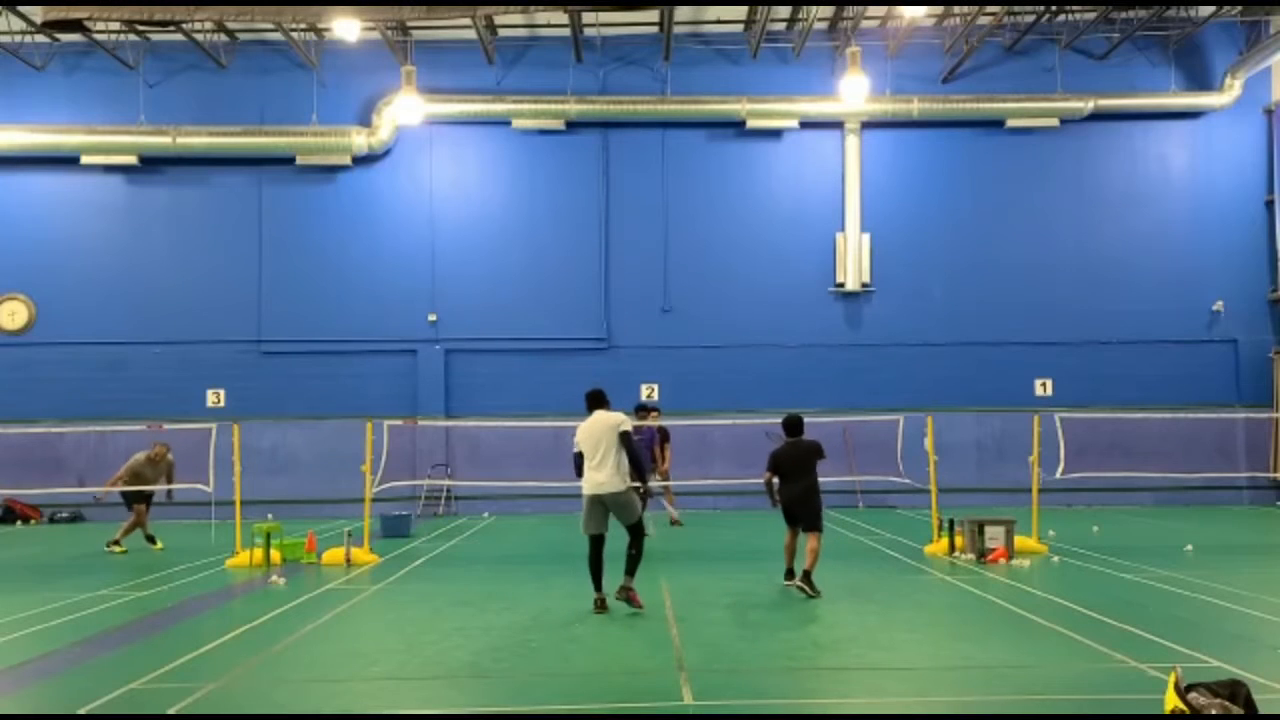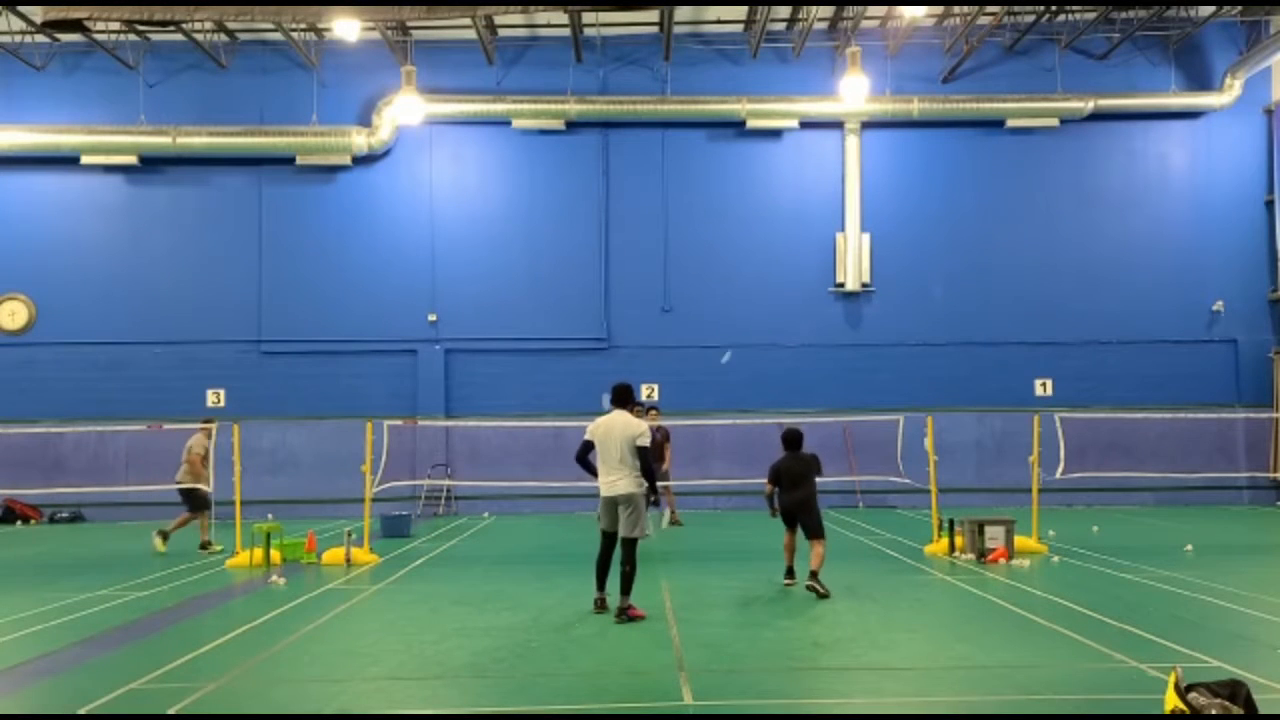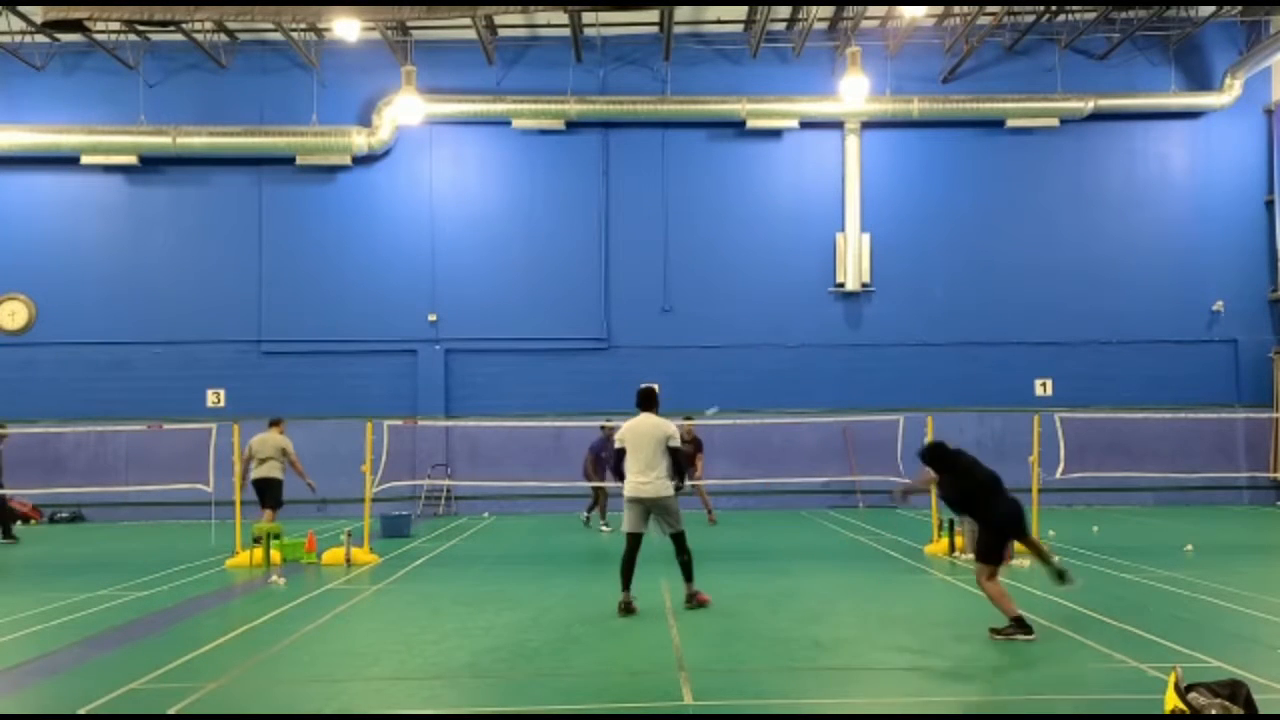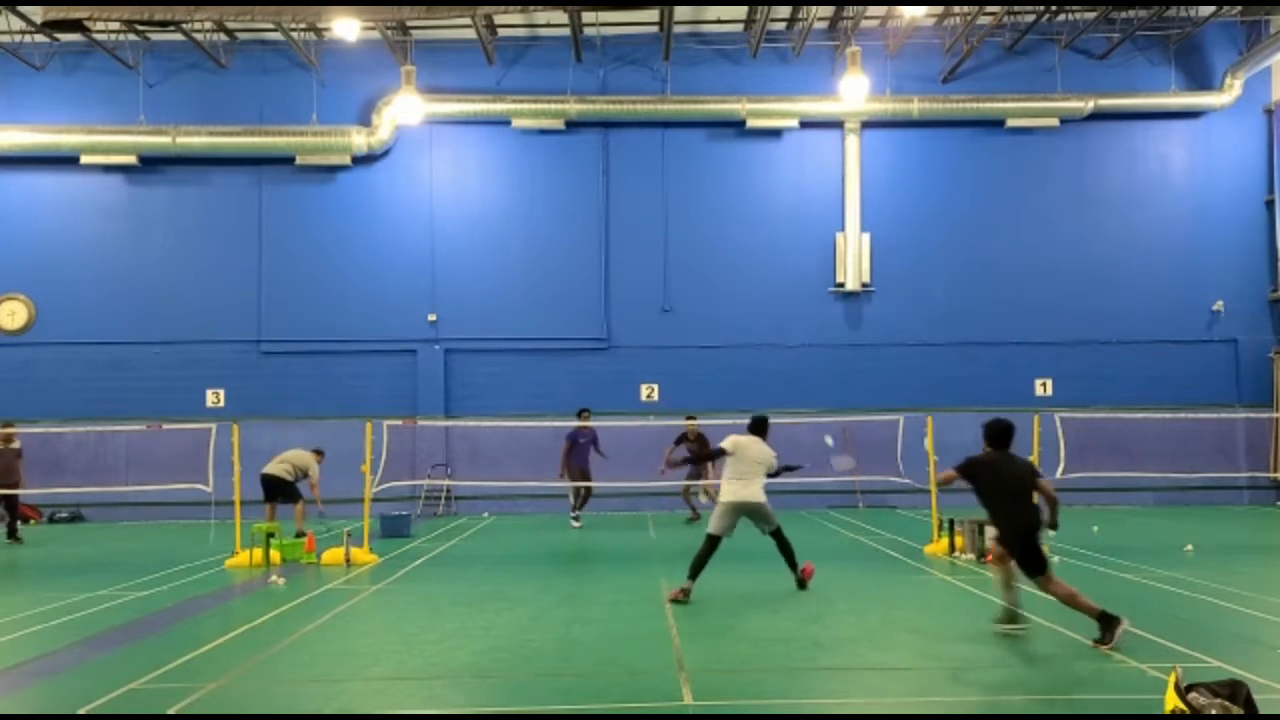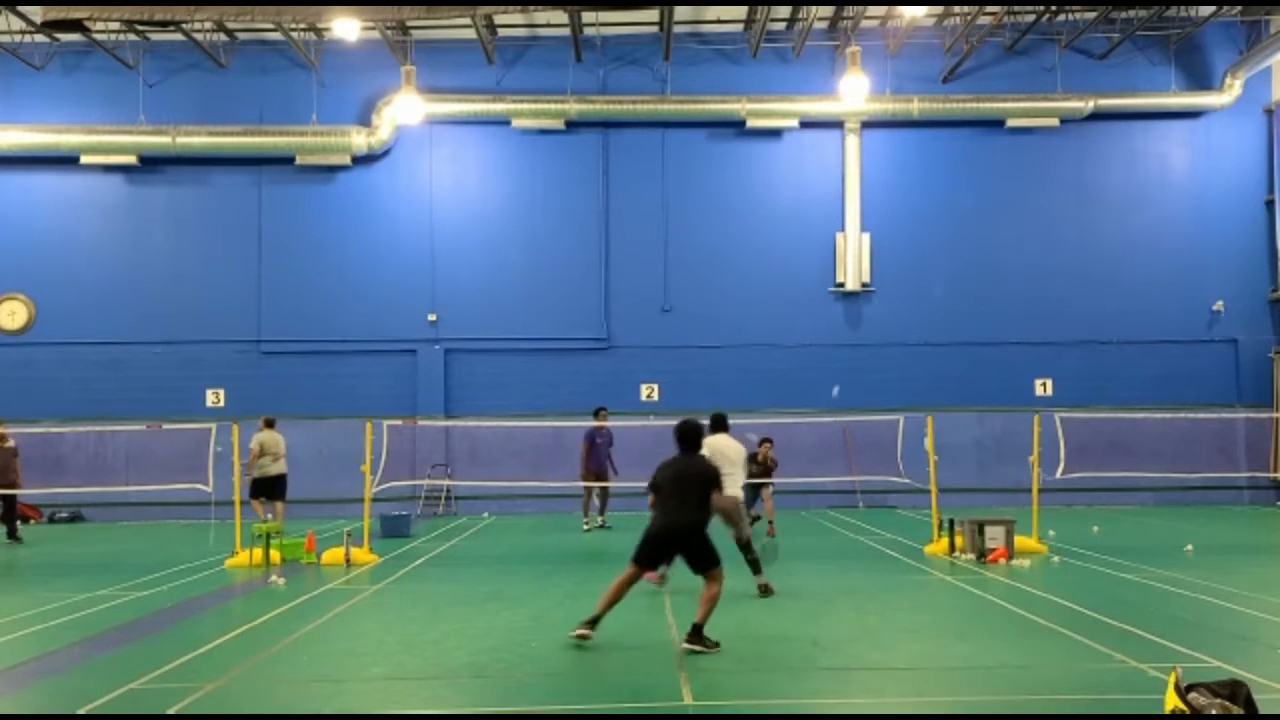
dt=1s
person 1, frame 1
left shoulder: (581, 429)
right shoulder: (619, 418)
right elbow: (632, 451)
right wrist: (643, 481)
left hip: (590, 490)
right hip: (618, 487)
left knee: (595, 544)
right knee: (637, 532)
left ankle: (599, 598)
right ankle: (627, 586)
person 1, frame 2
left shoulder: (597, 425)
right shoulder: (639, 426)
left elbow: (580, 457)
right elbow: (645, 464)
right wrist: (654, 490)
left hip: (607, 491)
right hip: (632, 491)
left knee: (606, 544)
right knee: (628, 547)
left ankle: (600, 598)
right ankle: (624, 607)
person 1, frame 3
left shoulder: (625, 428)
right shoulder: (667, 427)
left elbow: (616, 465)
right elbow: (678, 462)
right wrist: (680, 481)
left hip: (633, 492)
right hip: (660, 491)
left knee: (632, 546)
right knee: (680, 541)
left ankle: (625, 599)
right ankle: (691, 593)
person 1, frame 4
left shoulder: (735, 440)
right shoulder: (770, 454)
left elbow: (712, 454)
right elbow: (771, 473)
left wrist: (680, 461)
right wrist: (788, 468)
left hip: (729, 500)
right hip: (756, 500)
left knee: (709, 544)
right knee: (778, 535)
left ankle: (686, 589)
right ankle: (799, 576)
person 1, frame 5
left shoulder: (707, 443)
right shoulder: (740, 448)
right hip: (733, 498)
right knee: (744, 542)
left ankle: (662, 573)
right ankle: (762, 583)
person 2, frame 1
left shoulder: (777, 453)
right shoulder: (813, 446)
left elbow: (767, 479)
right elbow: (821, 456)
left wrist: (772, 497)
left hip: (787, 499)
right hip: (809, 497)
left knee: (792, 532)
right knee: (814, 537)
left ankle: (789, 574)
right ankle: (806, 577)
person 2, frame 2
left shoulder: (777, 465)
right shoulder: (811, 459)
left elbow: (769, 491)
right elbow: (818, 473)
left wrist: (772, 507)
left hip: (786, 505)
right hip: (807, 504)
left knee: (790, 531)
right knee: (817, 544)
left ankle: (789, 572)
right ankle: (813, 577)
person 2, frame 3
left shoulder: (950, 493)
right shoulder: (958, 456)
right elbow: (935, 477)
right wrist: (910, 487)
left hip: (994, 522)
right hip: (1012, 509)
left knee: (985, 578)
right knee: (1026, 539)
left ankle: (1019, 624)
right ankle: (1055, 570)
person 2, frame 4
left shoulder: (977, 463)
right shoulder: (1025, 464)
left elbow: (942, 480)
right elbow: (1050, 494)
left wrist: (940, 479)
right wrist: (1053, 518)
left hip: (1015, 530)
right hip: (1028, 523)
left knee: (1045, 582)
right knee: (998, 553)
left ankle: (1108, 621)
right ankle: (1011, 612)
person 2, frame 5
left shoulder: (664, 468)
right shoulder: (708, 469)
left elbow: (652, 503)
right elbow: (718, 505)
left hip: (660, 528)
right hip: (689, 531)
left knee: (628, 577)
right knee: (715, 580)
left ankle: (590, 624)
right ankle: (695, 635)
